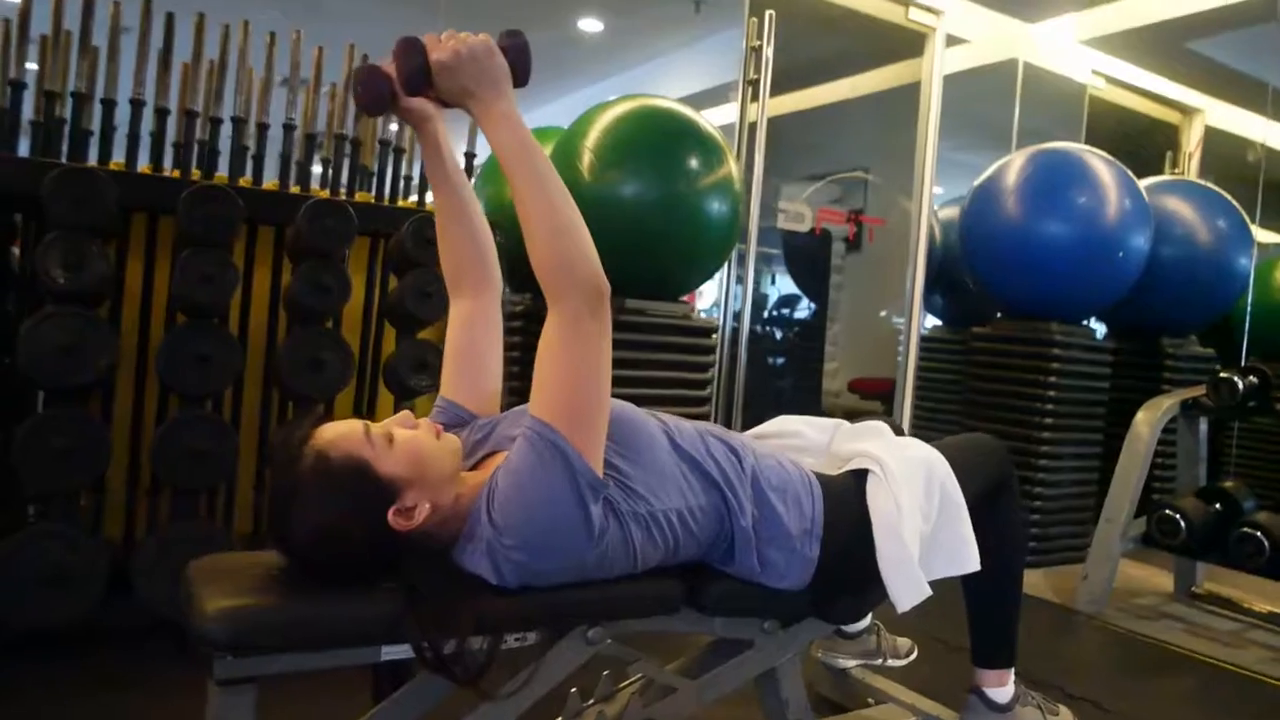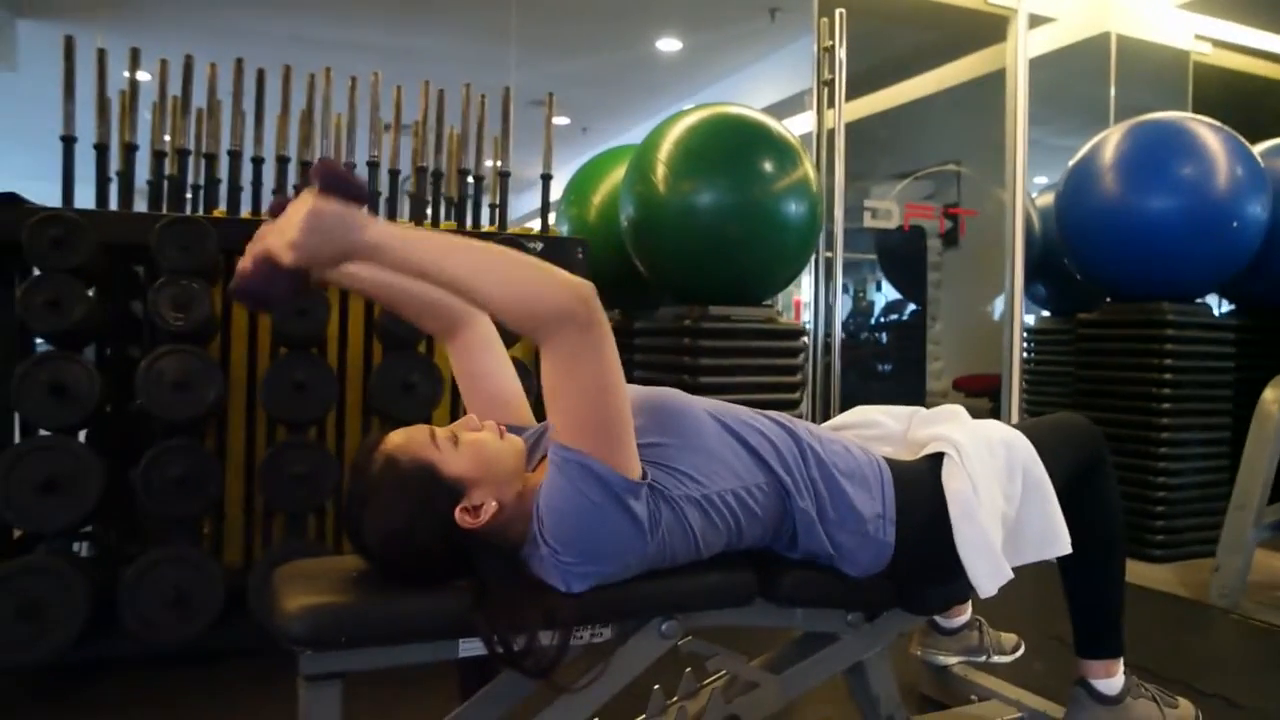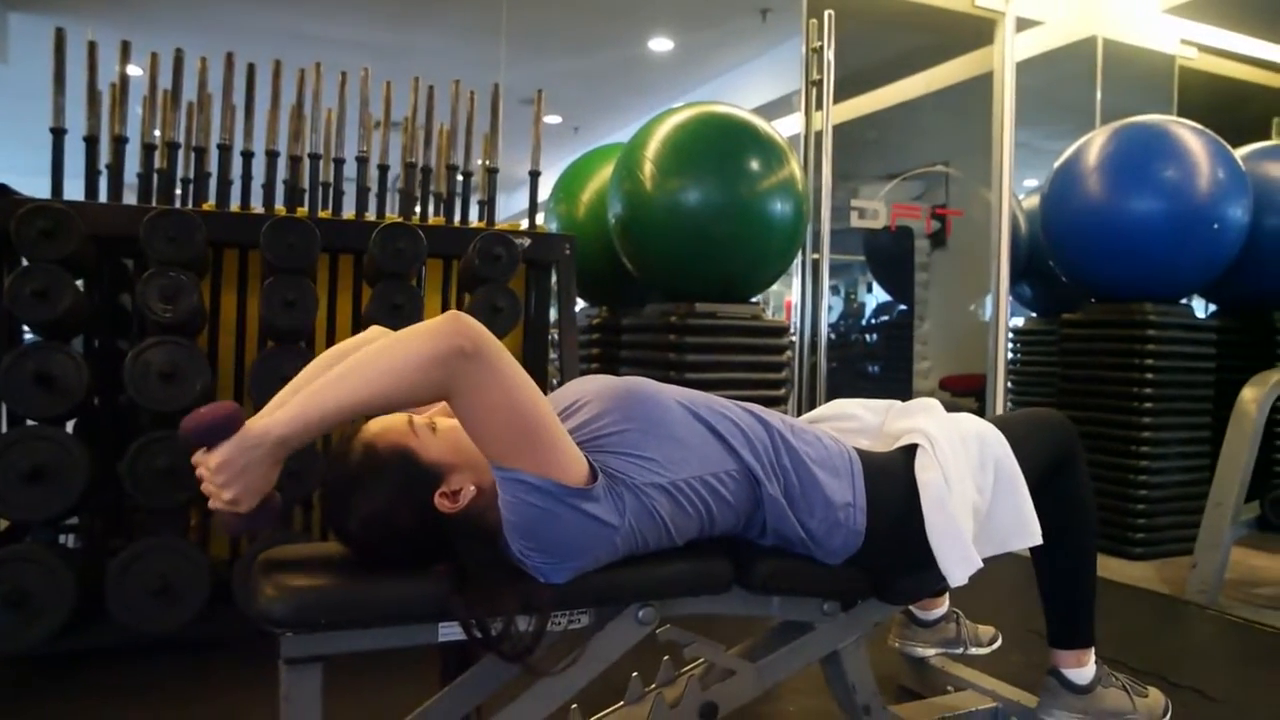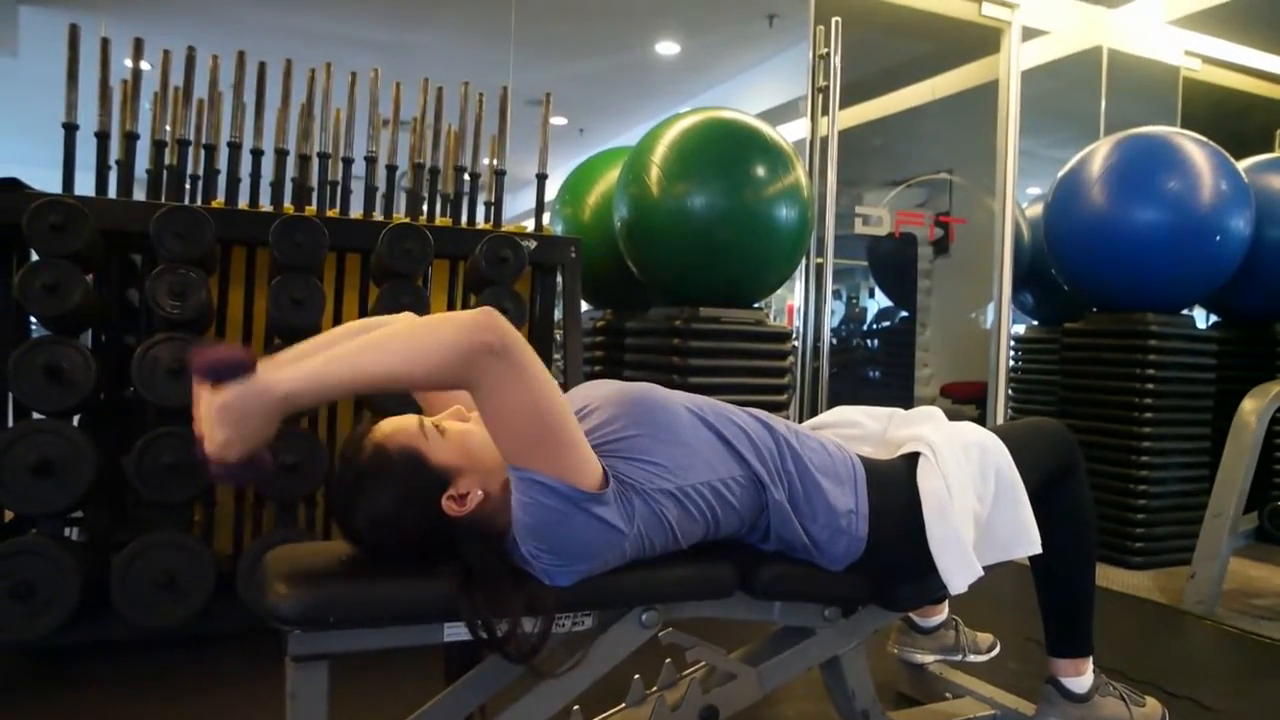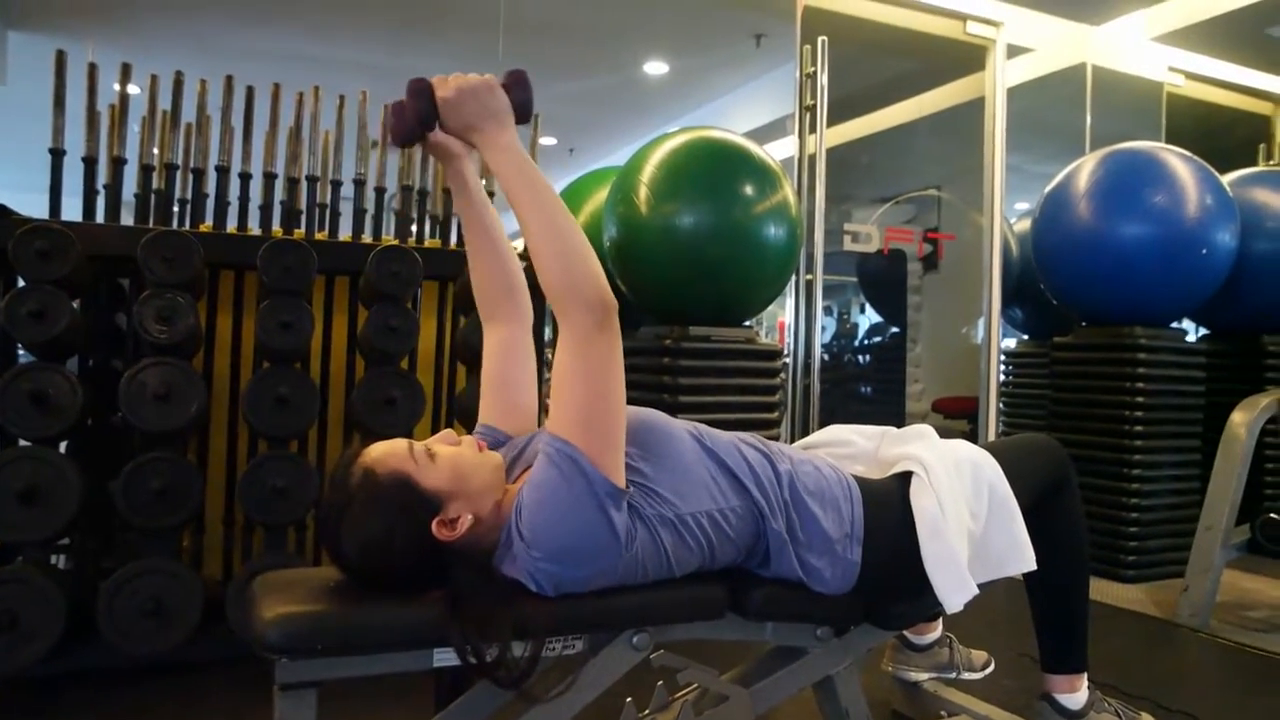
dt=1s
person 1, frame 1
left shoulder: (461, 451)
right shoulder: (532, 520)
left elbow: (475, 291)
right elbow: (581, 298)
left wrist: (432, 136)
right wrist: (493, 108)
right hip: (800, 534)
left knee: (855, 438)
right knee: (987, 462)
left ankle: (849, 629)
person 1, frame 2
left shoulder: (513, 470)
right shoulder: (581, 528)
left elbow: (463, 323)
right elbow: (573, 314)
left wrist: (339, 265)
right wrist: (359, 233)
right hip: (872, 520)
left knee: (945, 426)
right knee: (1076, 443)
left ankle: (951, 625)
person 1, frame 3
left shoulder: (489, 479)
right shoulder: (551, 520)
left elbow: (381, 343)
right elbow: (457, 343)
left wrist: (260, 420)
right wrist: (264, 443)
right hip: (852, 508)
right knee: (1052, 439)
left ankle: (927, 617)
person 1, frame 4
left shoulder: (505, 488)
right shoulder: (559, 523)
left elbow: (408, 327)
right elbow: (484, 338)
left wrist: (262, 375)
right wrist: (262, 395)
right hip: (856, 515)
left knee: (924, 426)
right knee: (1050, 446)
left ankle: (925, 624)
person 1, frame 5
left shoulder: (506, 475)
right shoulder: (561, 528)
left elbow: (508, 315)
right elbow: (590, 312)
left wrist: (459, 170)
right wrist: (496, 144)
right hip: (845, 537)
left knee: (919, 447)
right knee: (1045, 462)
left ankle: (921, 641)
